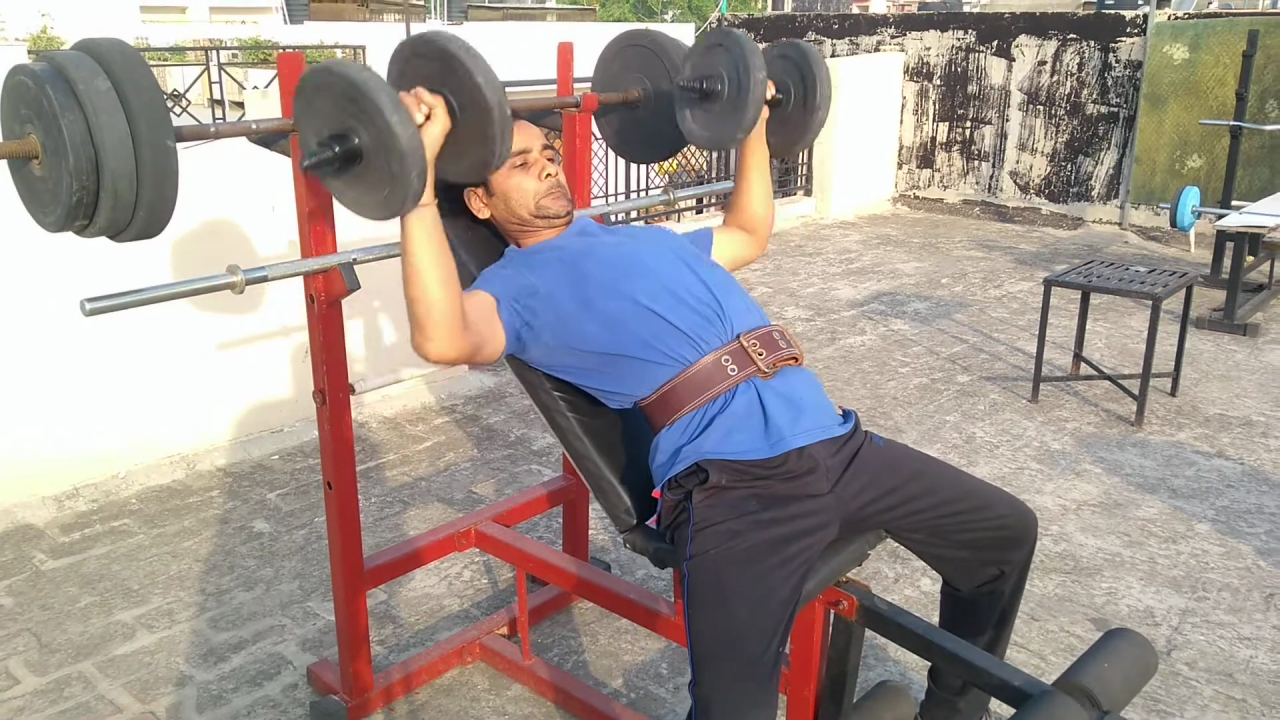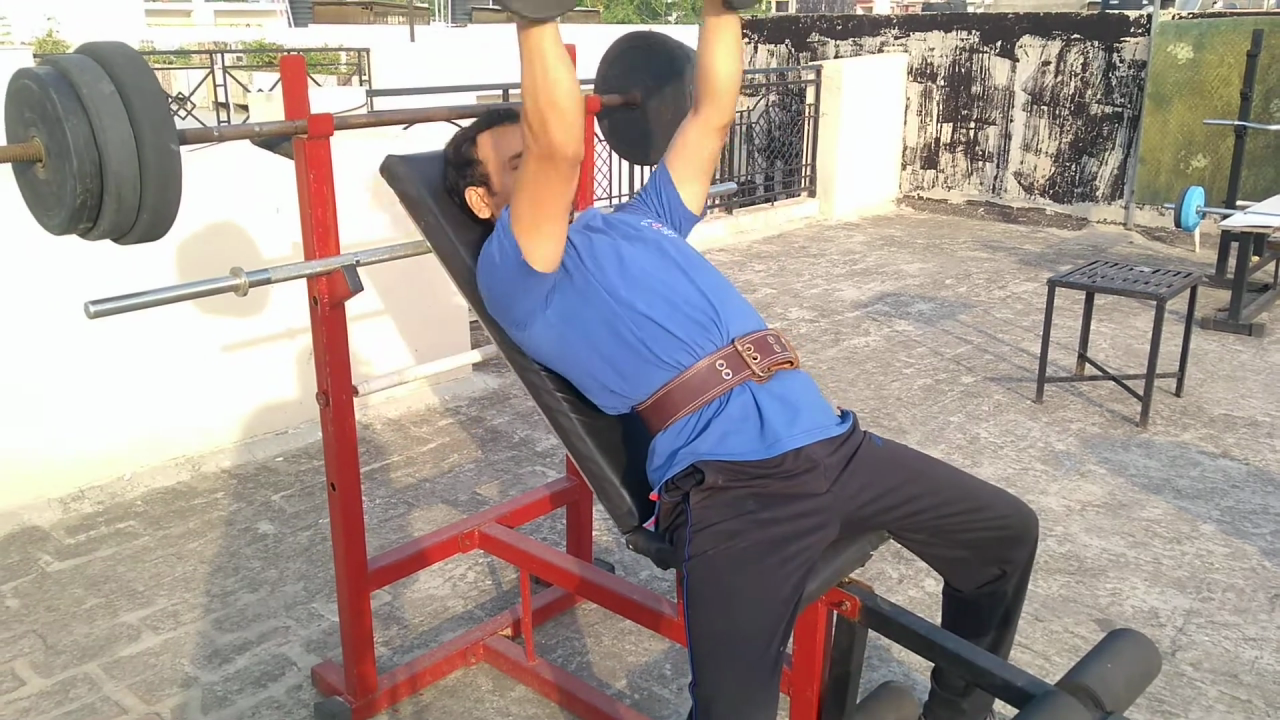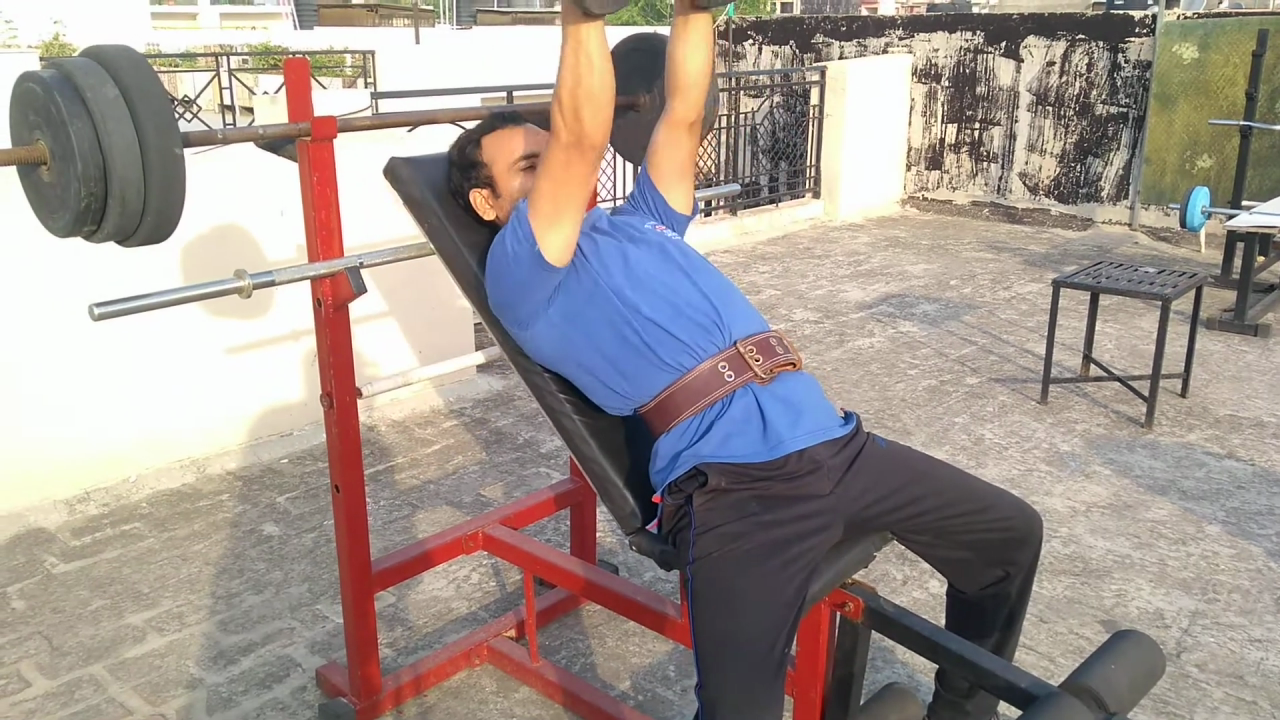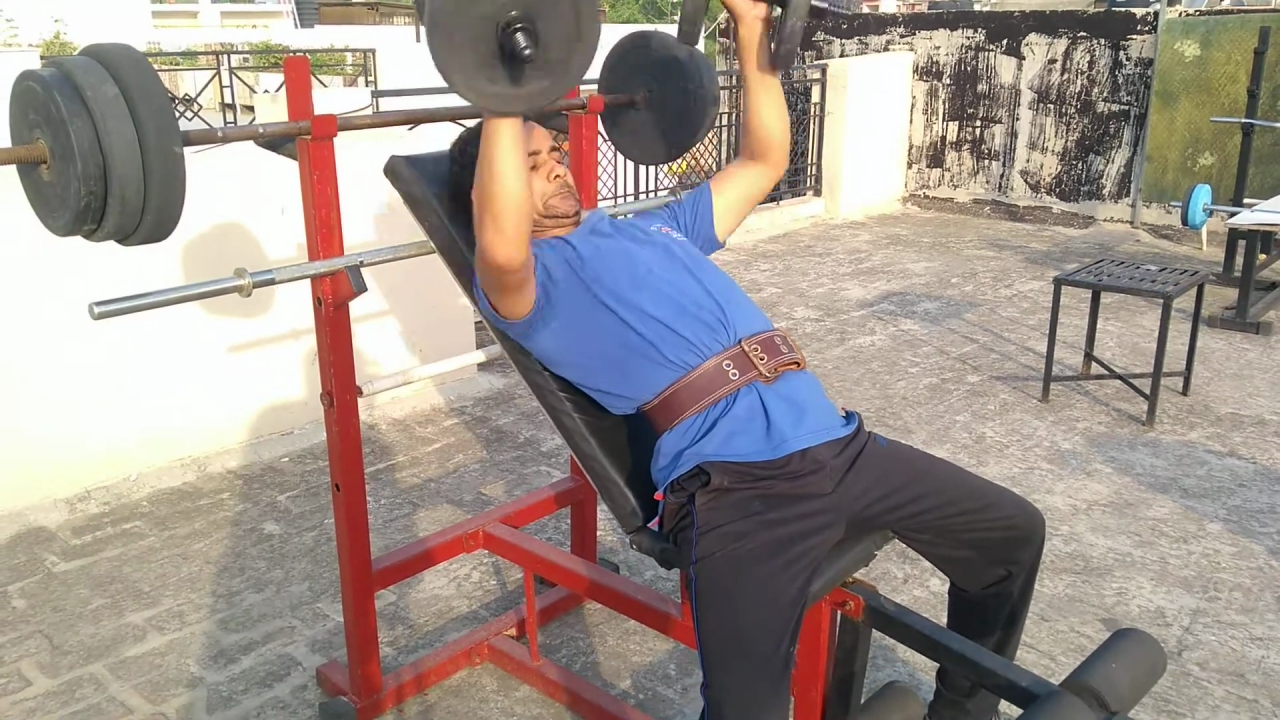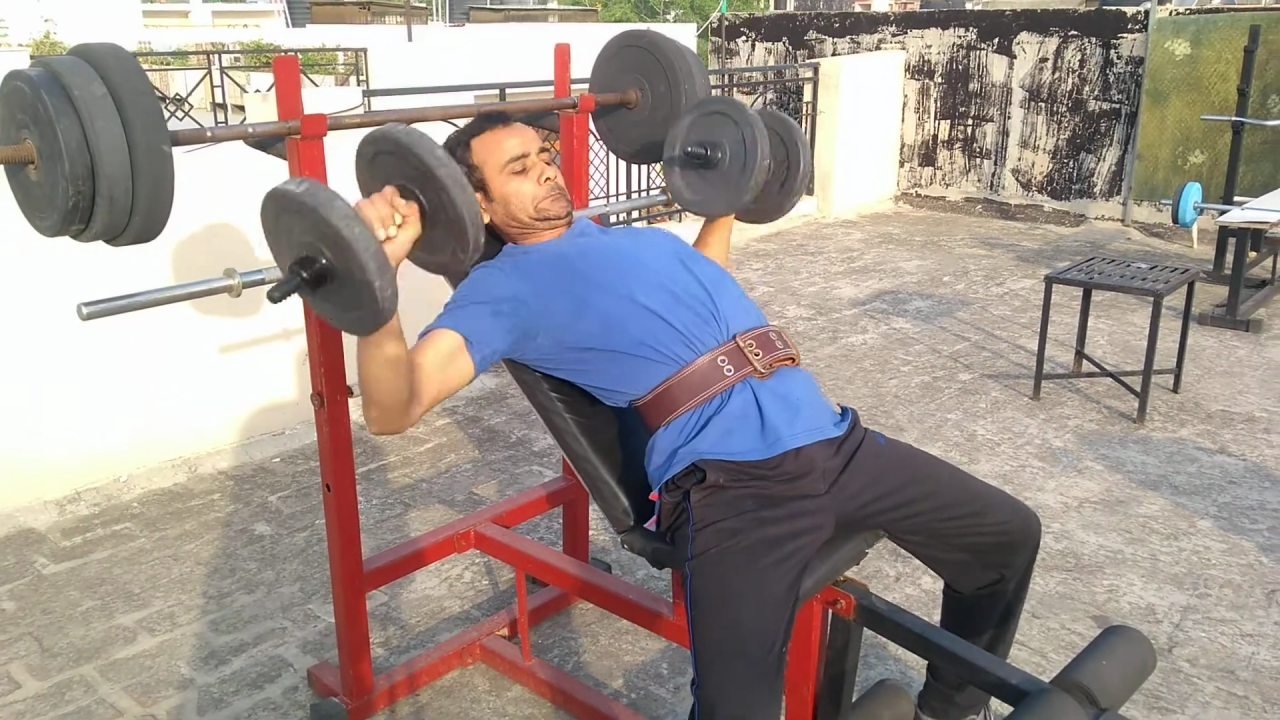
dt=0.3s
person 1, frame 1
left shoulder: (637, 238)
right shoulder: (516, 284)
left elbow: (749, 234)
right elbow: (448, 337)
left wrist: (752, 124)
right wrist: (418, 171)
left hip: (832, 440)
right hip: (732, 483)
left knee: (1006, 533)
person 1, frame 2
left shoulder: (639, 221)
right shoulder: (515, 274)
left elbow: (711, 115)
right elbow: (558, 149)
left hip: (828, 438)
right hip: (730, 482)
left knee: (1007, 530)
person 1, frame 3
left shoulder: (639, 225)
right shoulder: (521, 272)
left elbow: (682, 116)
right elbow: (583, 137)
left hip: (829, 440)
right hip: (733, 485)
left knee: (1012, 532)
person 1, frame 4
left shoulder: (646, 231)
right shoulder: (531, 272)
left elbow: (764, 163)
right elbow: (504, 259)
right wrist: (504, 106)
left hip: (835, 440)
right hip: (739, 483)
left knee: (1013, 532)
person 1, frame 5
left shoulder: (627, 234)
right shoulder: (506, 285)
right elbow: (394, 406)
left hip: (828, 438)
right hip: (727, 481)
left knee: (1009, 533)
